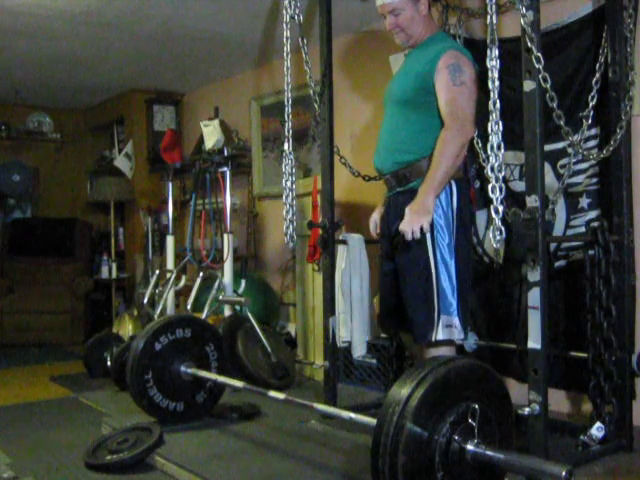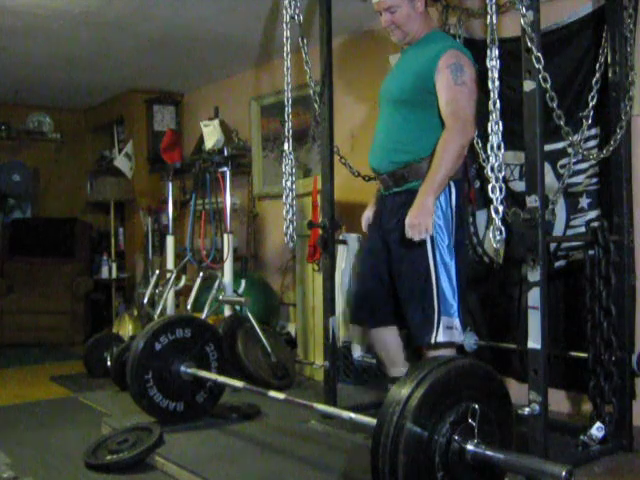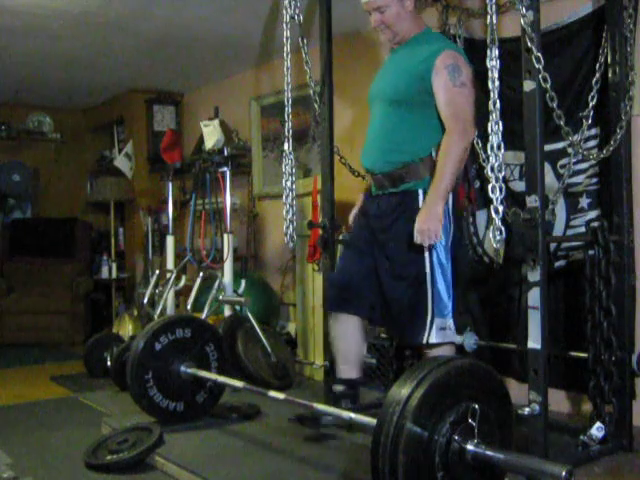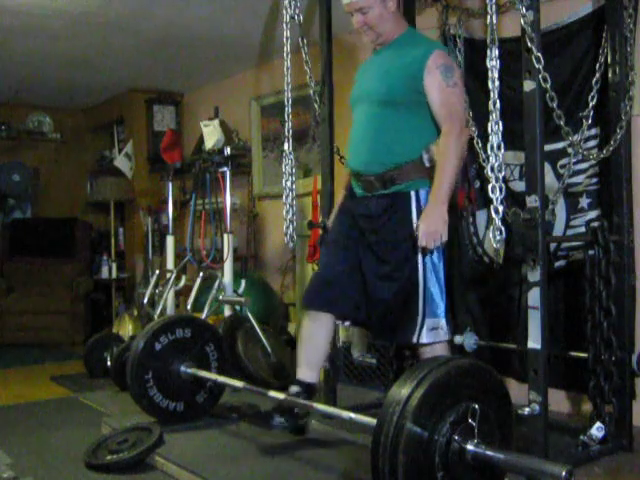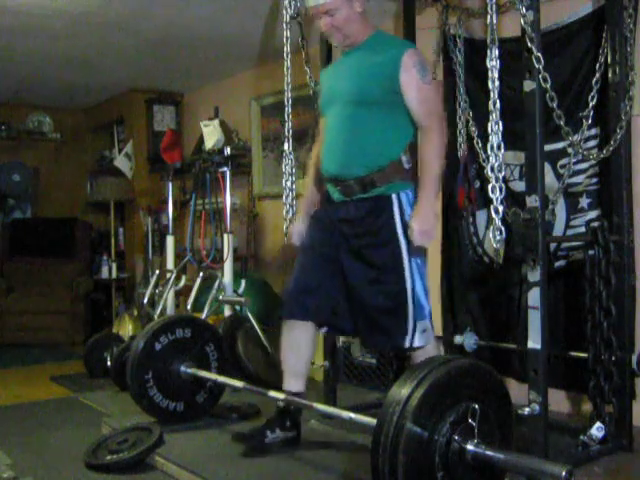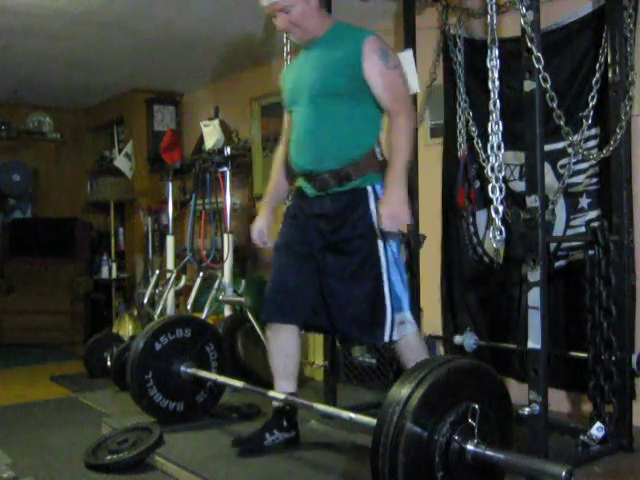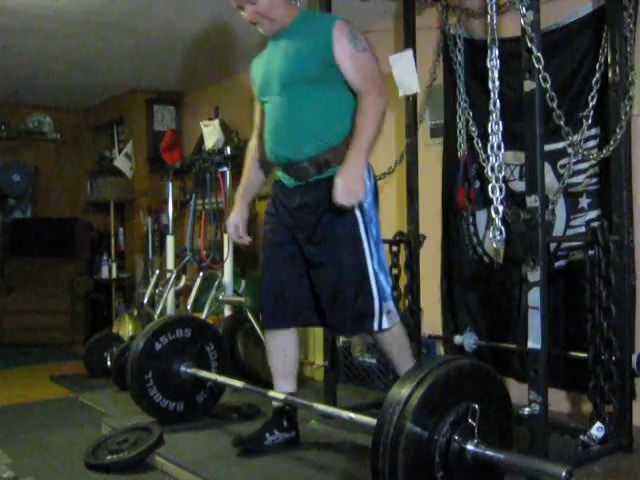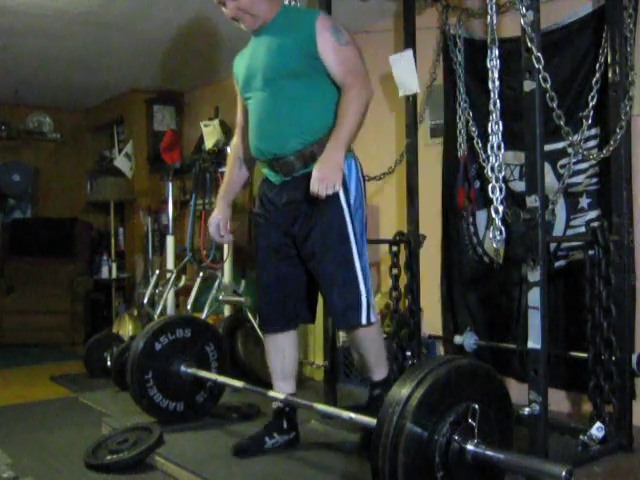
dt=0.2s
person 1, frame 1
left shoulder: (449, 59)
right shoulder: (411, 61)
left elbow: (459, 130)
left wrist: (423, 200)
left hip: (431, 198)
right hip: (400, 198)
left knee: (434, 316)
right knee: (398, 314)
person 1, frame 2
left shoulder: (447, 57)
right shoulder: (404, 61)
left elbow: (460, 130)
left wrist: (425, 201)
left hip: (425, 198)
right hip: (391, 198)
left knee: (433, 315)
right knee: (370, 306)
person 1, frame 3
left shoulder: (442, 58)
right shoulder: (391, 62)
left elbow: (460, 131)
left wrist: (434, 204)
right wrist: (364, 198)
left hip: (418, 198)
right hip: (379, 199)
left knee: (427, 314)
right knee: (343, 297)
right ankle: (348, 393)
person 1, frame 4
left shoulder: (430, 58)
right shoulder: (368, 66)
left elbow: (455, 131)
left wrist: (437, 207)
right wrist: (341, 201)
left hip: (406, 201)
right hip: (359, 200)
left knee: (423, 315)
right knee: (321, 298)
right ankle: (300, 402)
person 1, frame 5
left shoulder: (402, 58)
right shoulder: (331, 74)
left elbow: (433, 130)
left wrist: (427, 205)
right wrist: (305, 210)
left hip: (385, 205)
right hip: (332, 206)
left knee: (409, 319)
right knee: (299, 307)
right ankle: (288, 417)
person 1, frame 6
left shoulder: (364, 46)
right shoulder: (292, 71)
left elbow: (401, 113)
left wrist: (394, 187)
right wrist: (267, 209)
left hip: (359, 198)
right hip: (306, 202)
left knee: (389, 312)
right knee: (280, 308)
right ankle: (285, 418)
person 1, frame 7
right shoulder: (261, 62)
left elbow: (373, 94)
left wrist: (354, 163)
right wrist: (241, 202)
left hip: (336, 185)
right hip: (286, 194)
left knee: (367, 300)
right knee: (275, 309)
right ankle: (284, 417)
person 1, frame 8
right shoulder: (244, 59)
left elbow: (357, 86)
left wrist: (333, 154)
right wrist: (224, 201)
left hip: (325, 180)
right hip: (273, 189)
left knee: (349, 296)
right knee: (274, 309)
left ankle: (383, 393)
right ankle: (284, 419)
